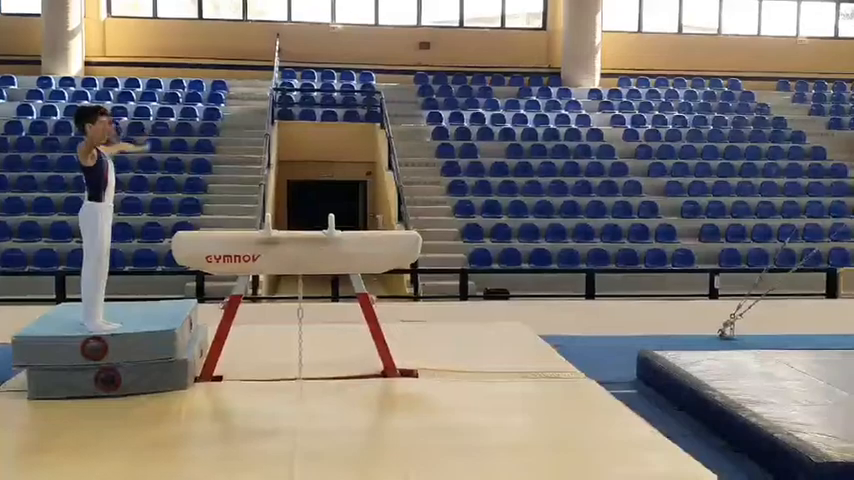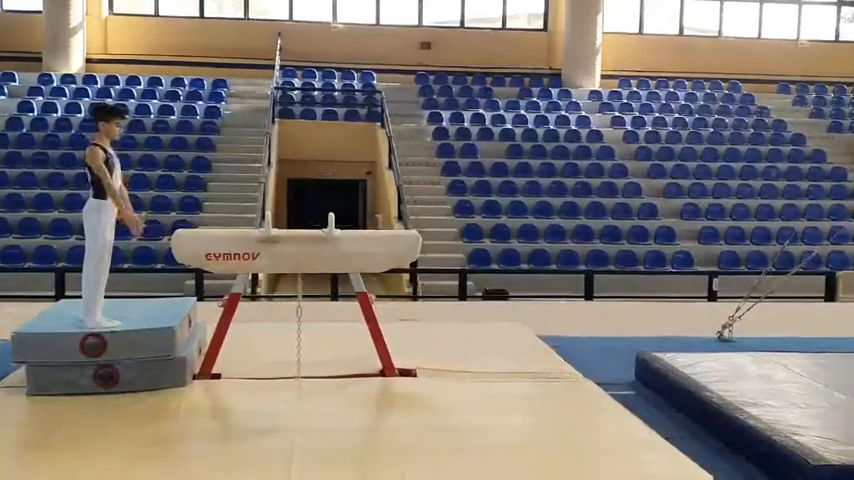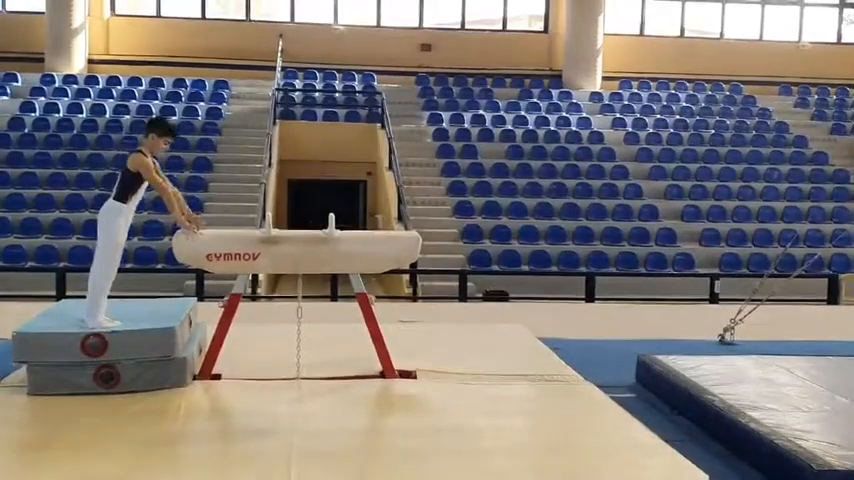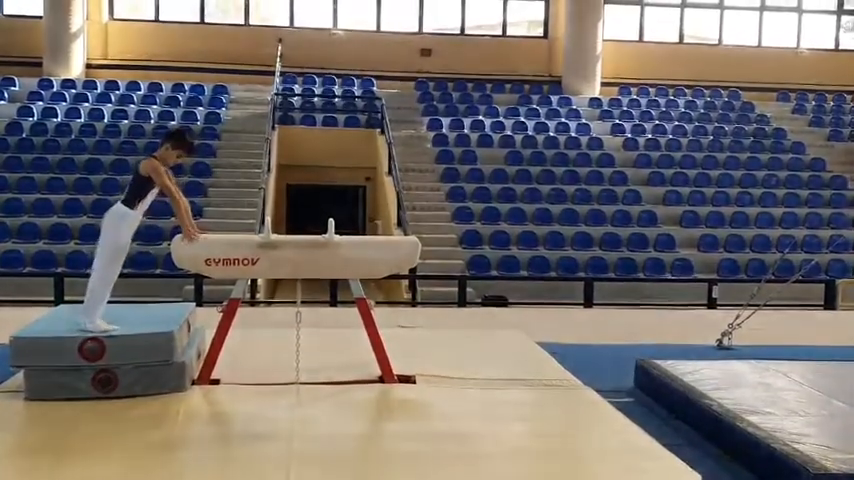
dt=0.7s
person 1, frame 1
left shoulder: (102, 150)
right shoulder: (86, 150)
left elbow: (120, 146)
right elbow: (92, 141)
left wrist: (138, 148)
right wrist: (104, 133)
left hip: (103, 211)
right hip: (95, 212)
left knee: (97, 264)
right knee: (95, 264)
left ankle: (92, 316)
right ankle: (93, 319)
person 1, frame 2
left shoulder: (109, 151)
right shoulder: (95, 151)
left elbow: (119, 185)
right elbow: (108, 185)
left wrist: (130, 214)
right wrist: (125, 214)
left hip: (108, 210)
right hip: (99, 210)
left knee: (100, 263)
right knee: (97, 262)
left ankle: (92, 314)
right ankle: (92, 317)
person 1, frame 3
left shoulder: (150, 161)
right shoulder: (140, 159)
left elbow: (170, 188)
right elbow: (163, 191)
left wrist: (189, 214)
right wrist: (180, 220)
left hip: (122, 214)
right hip: (116, 214)
left knee: (108, 264)
right knee: (106, 264)
left ankle: (95, 313)
right ankle: (94, 316)
person 1, frame 4
left shoulder: (163, 170)
right shoulder: (152, 165)
left elbow: (181, 199)
right elbow: (174, 198)
left wrist: (193, 227)
right wrist: (186, 229)
left hip: (127, 221)
right hip: (120, 219)
left knee: (110, 270)
right knee: (104, 267)
left ankle: (93, 317)
right ankle: (89, 317)
